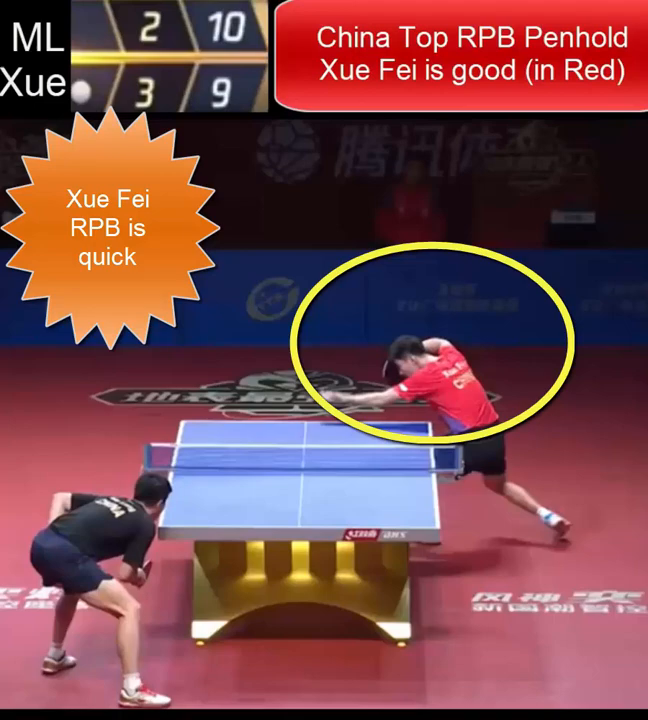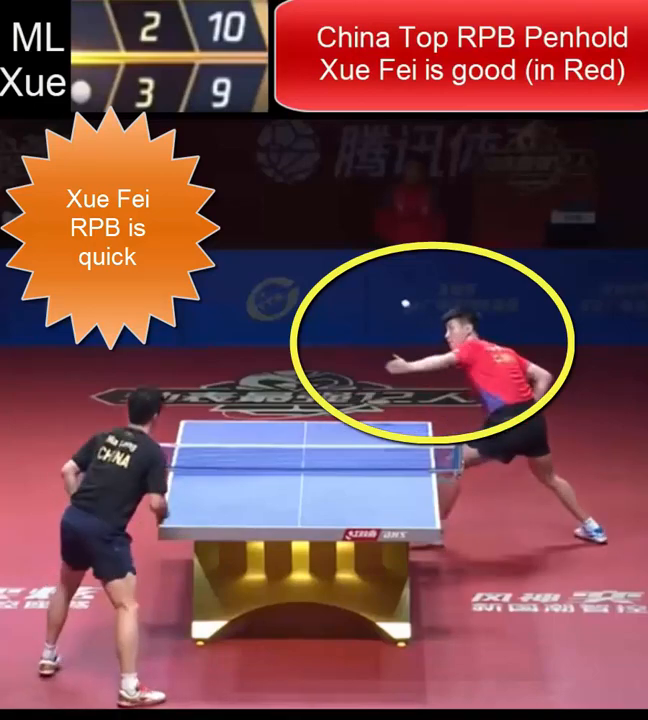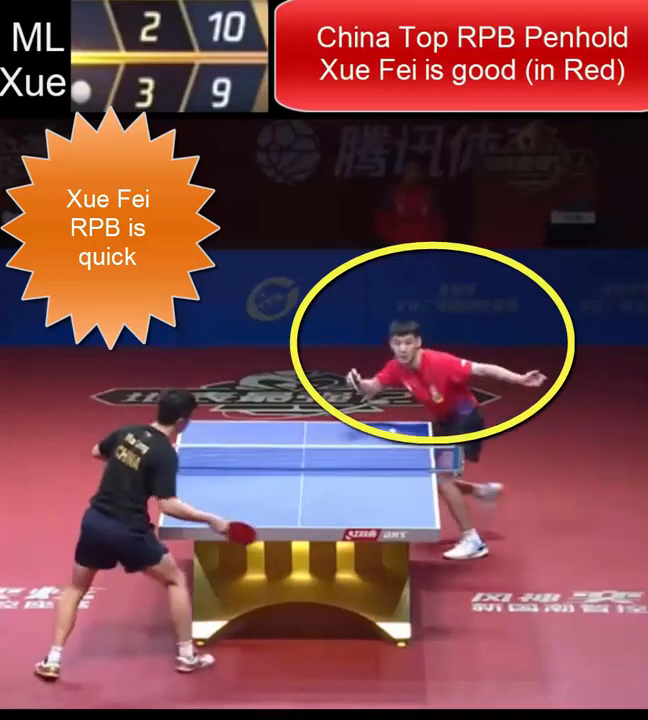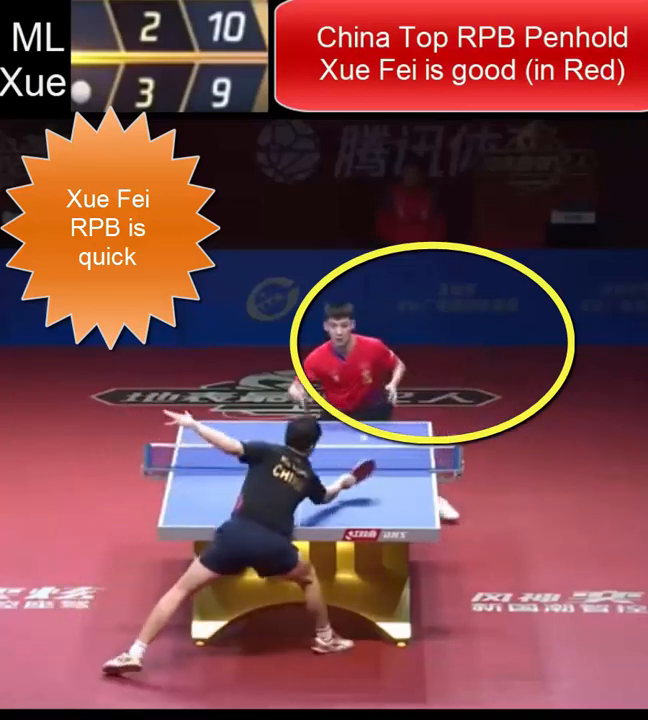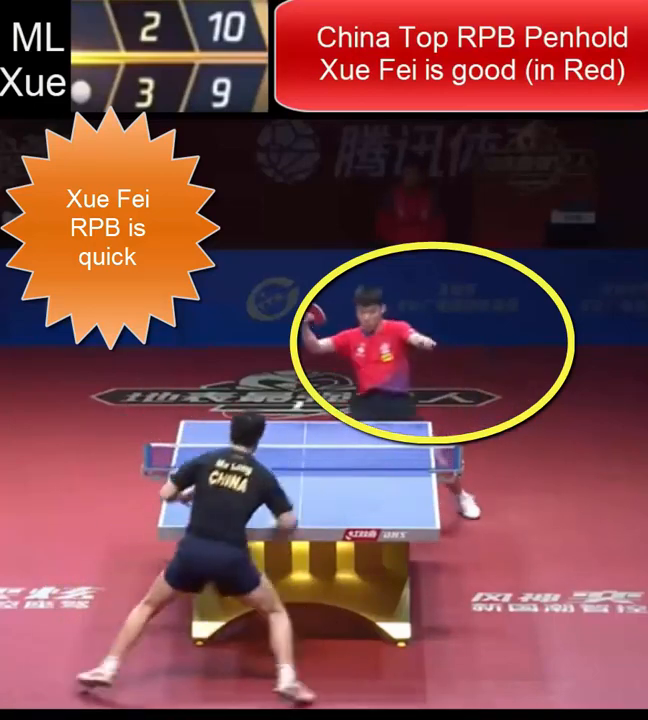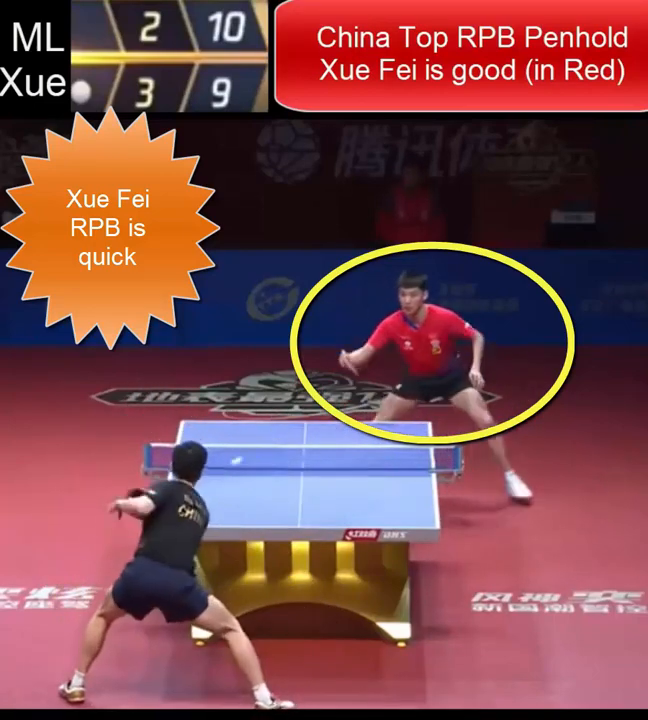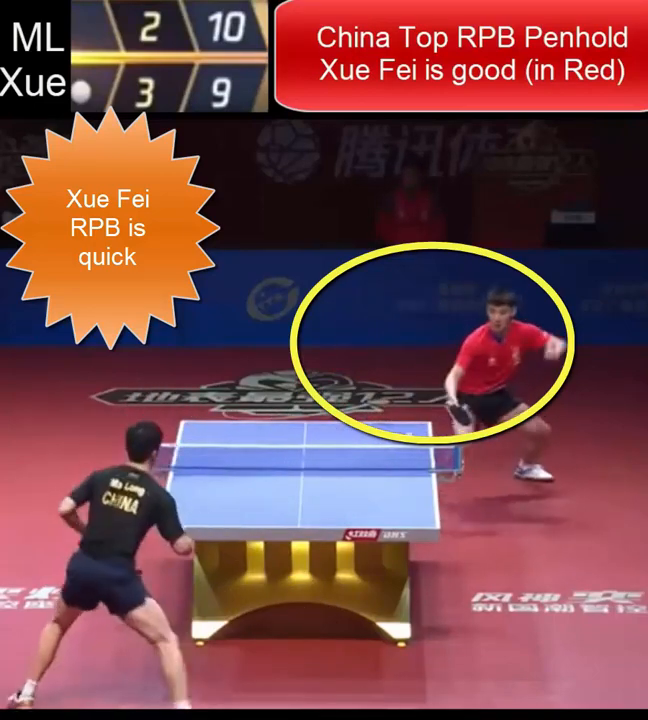
dt=0.5s
person 1, frame 1
left shoulder: (109, 500)
right shoulder: (145, 525)
left elbow: (60, 498)
right elbow: (125, 574)
right wrist: (140, 577)
left hip: (41, 544)
right hip: (66, 555)
left knee: (73, 590)
right knee: (129, 609)
left ankle: (55, 657)
right ankle: (132, 690)
person 1, frame 2
left shoulder: (103, 438)
right shoulder: (153, 452)
left elbow: (68, 470)
right elbow: (156, 503)
right wrist: (163, 513)
left hip: (72, 519)
right hip: (105, 532)
left knee: (65, 589)
right knee: (127, 607)
left ankle: (48, 658)
right ankle: (129, 688)
person 1, frame 3
left shoulder: (126, 432)
right shoulder: (164, 455)
left elbow: (97, 451)
right elbow: (168, 505)
right wrist: (211, 519)
left hip: (94, 523)
right hip: (128, 532)
left knee: (75, 589)
right knee: (176, 582)
left ankle: (52, 660)
right ankle: (187, 655)
person 1, frame 4
left shoulder: (267, 452)
right shoulder: (309, 476)
left elbow: (231, 445)
right elbow: (326, 496)
left wrist: (191, 424)
right wrist: (344, 482)
left hip: (236, 534)
right hip: (271, 545)
left knee: (181, 589)
right knee: (308, 578)
left ankle: (134, 654)
right ankle: (325, 638)
person 1, frame 5
left shoulder: (204, 461)
right shoulder: (263, 477)
left elbow: (166, 494)
right elbow: (288, 523)
left wrist: (189, 495)
right wrist: (288, 522)
left hip: (192, 552)
right hip: (230, 560)
left knee: (148, 605)
right knee: (276, 612)
left ankle: (106, 670)
right ankle: (286, 682)
person 1, frame 6
left shoulder: (168, 489)
right shoulder: (203, 509)
left elbow: (141, 506)
left wrist: (120, 503)
left hip: (140, 575)
right hip: (179, 584)
left knee: (102, 616)
right knee: (231, 630)
left ankle: (76, 685)
right ankle: (264, 699)
person 1, frame 7
left shoulder: (100, 477)
right shoulder: (159, 496)
left elbow: (64, 510)
right elbow: (182, 547)
right wrist: (190, 543)
left hip: (81, 567)
right hip: (118, 577)
left knee: (57, 623)
right knee: (167, 641)
left ankle: (26, 695)
right ankle: (183, 708)
person 2, frame 1
left shoulder: (424, 377)
right shoulder: (453, 356)
left elbow: (383, 398)
right elbow: (439, 342)
left wrist: (341, 398)
right wrist: (418, 344)
left hip: (469, 442)
right hip: (494, 437)
right knee: (500, 485)
right ankle: (546, 515)
person 2, frame 2
left shoulder: (472, 349)
right shoulder: (505, 352)
left elbow: (442, 361)
right elbow: (544, 377)
left wrist: (408, 367)
left hip: (505, 420)
right hip: (533, 419)
right knee: (549, 477)
right ankle: (590, 527)
person 2, frame 3
left shoulder: (440, 363)
right shoulder: (396, 367)
left elbow: (483, 370)
right elbow: (372, 387)
left wrist: (521, 379)
right wrist: (359, 382)
left hip: (466, 421)
right hip: (443, 423)
left knee: (442, 479)
right knee: (433, 477)
left ankle: (473, 540)
right ankle: (485, 490)
person 2, frame 4
left shoulder: (373, 347)
right shoulder: (317, 358)
left elbow: (398, 365)
right elbow: (294, 388)
left wrist: (393, 384)
right wrist: (299, 394)
left hip: (374, 410)
right hip: (338, 414)
left ankle: (436, 500)
person 2, frame 5
left shoulder: (398, 328)
right shoulder: (350, 338)
left elbow: (417, 339)
right elbow: (315, 347)
left wrist: (424, 342)
right wrist: (305, 326)
left hip: (400, 402)
right hip: (365, 405)
left ankle: (461, 497)
person 2, frame 6
left shoulder: (444, 317)
right shoulder: (392, 324)
left elbow: (477, 337)
right elbow: (365, 352)
left wrist: (475, 367)
right wrist: (350, 358)
left hip: (451, 375)
right hip: (416, 379)
left knee: (485, 420)
left ankle: (509, 476)
person 2, frame 7
left shoulder: (523, 332)
right shoulder: (475, 341)
left elbow: (556, 343)
right elbow: (454, 376)
left wrist: (557, 348)
right wrist: (453, 399)
left hip: (499, 395)
right hip: (470, 398)
left knee: (541, 431)
left ankle: (527, 466)
